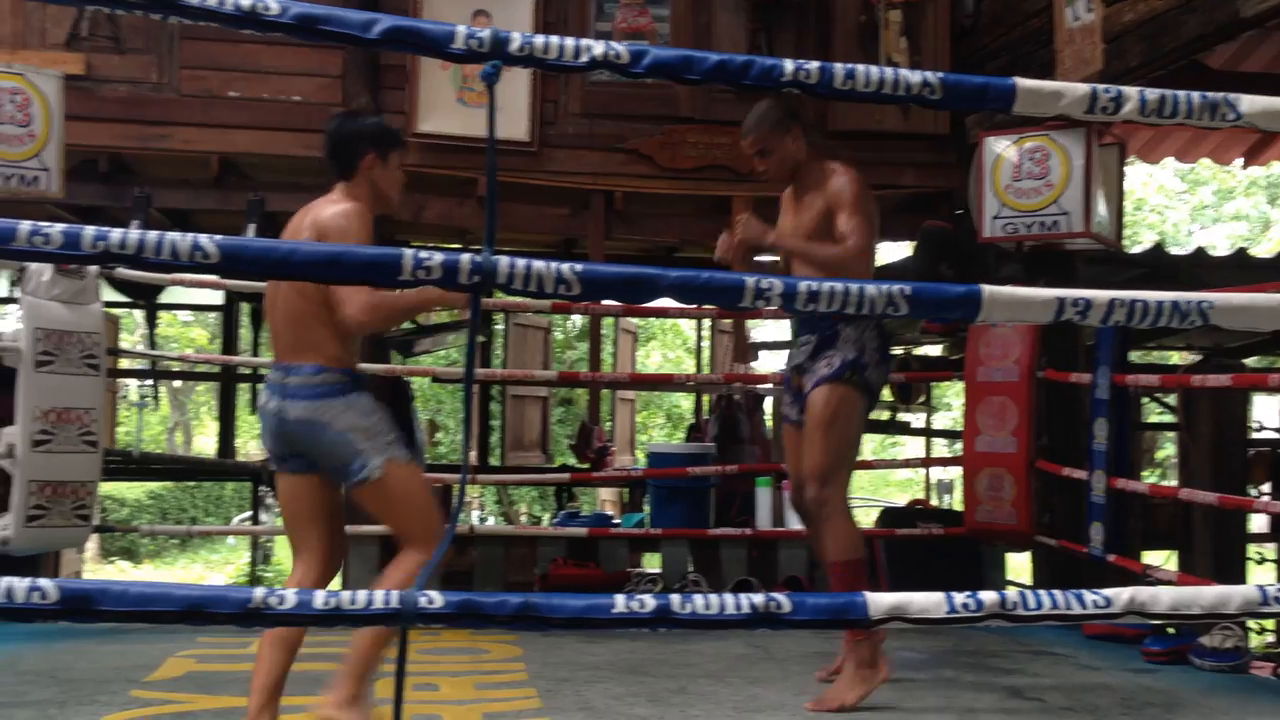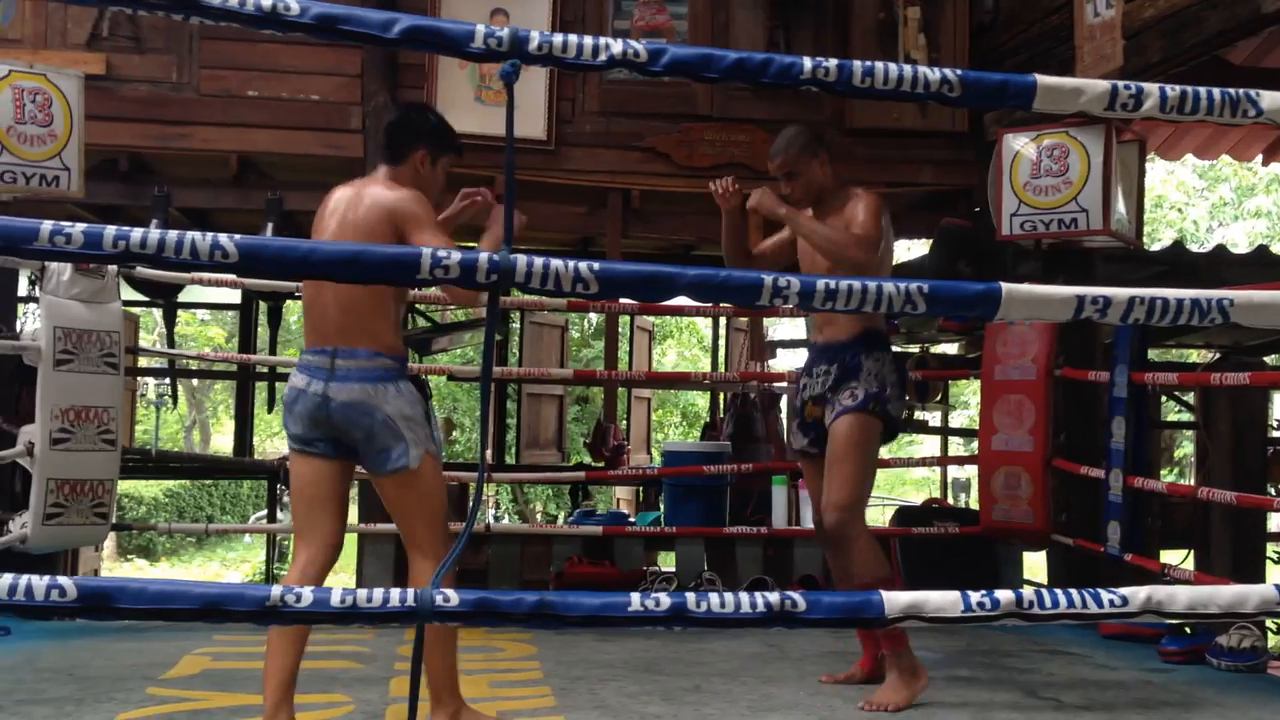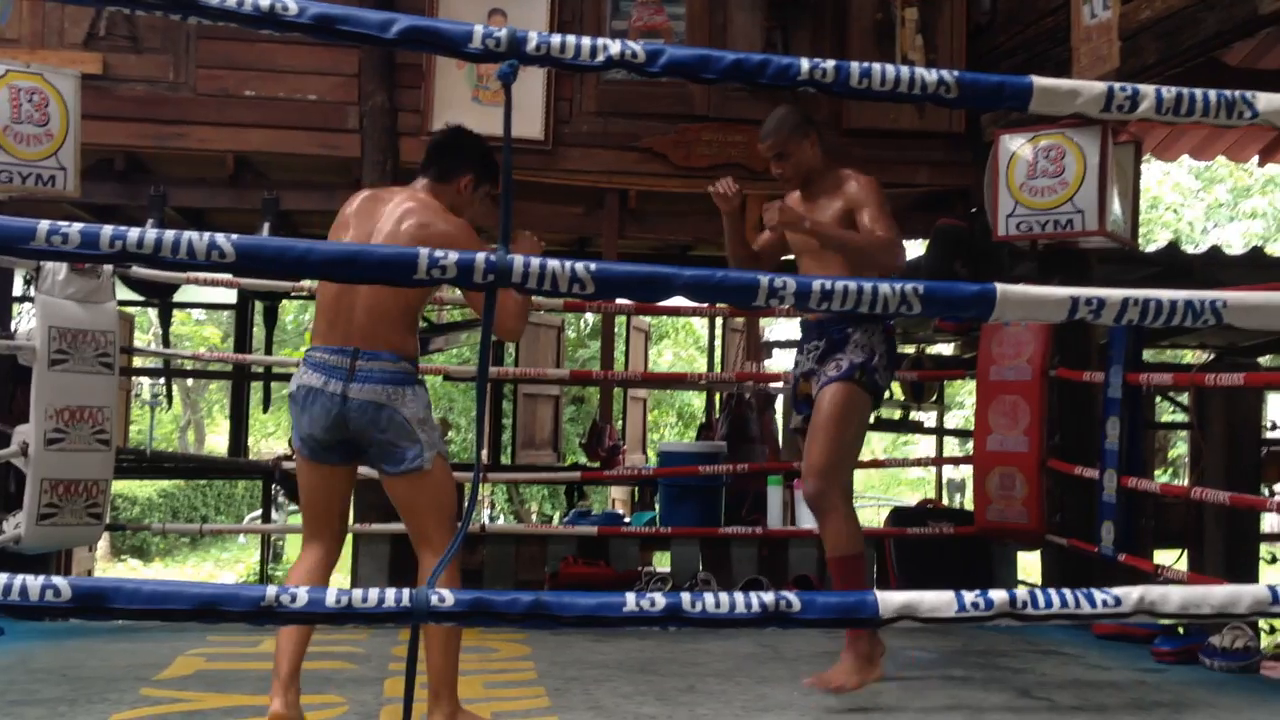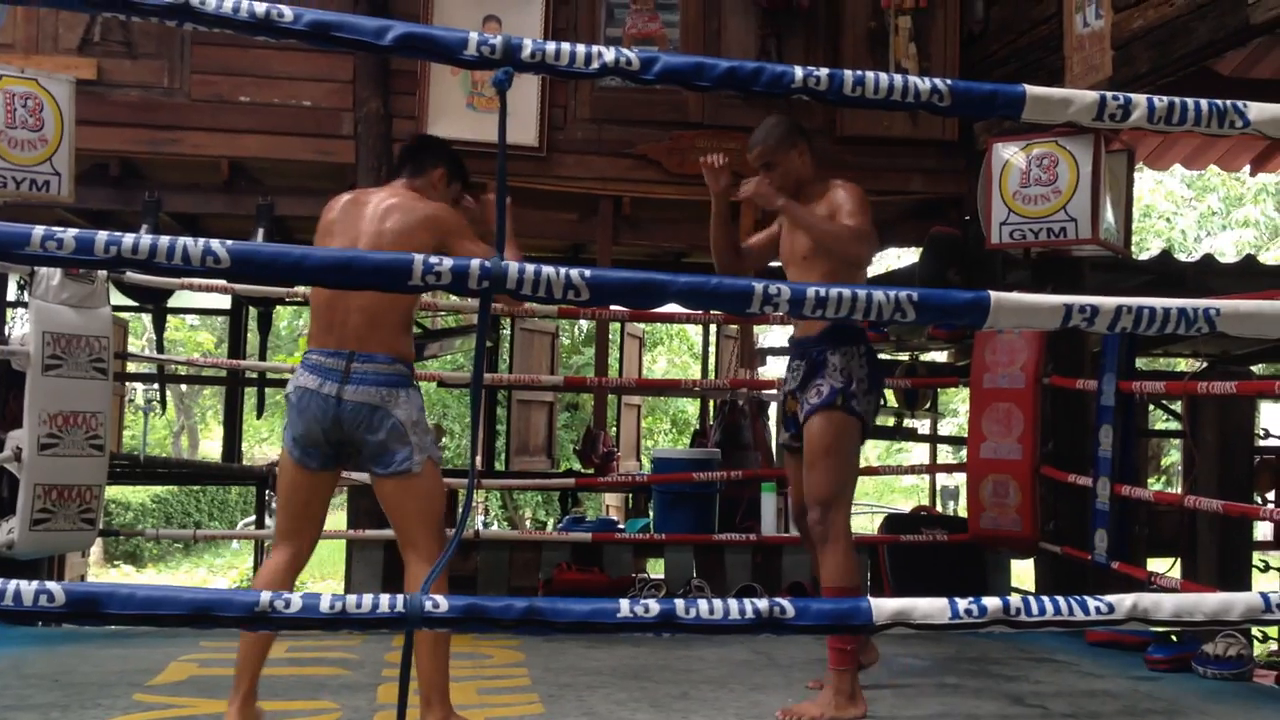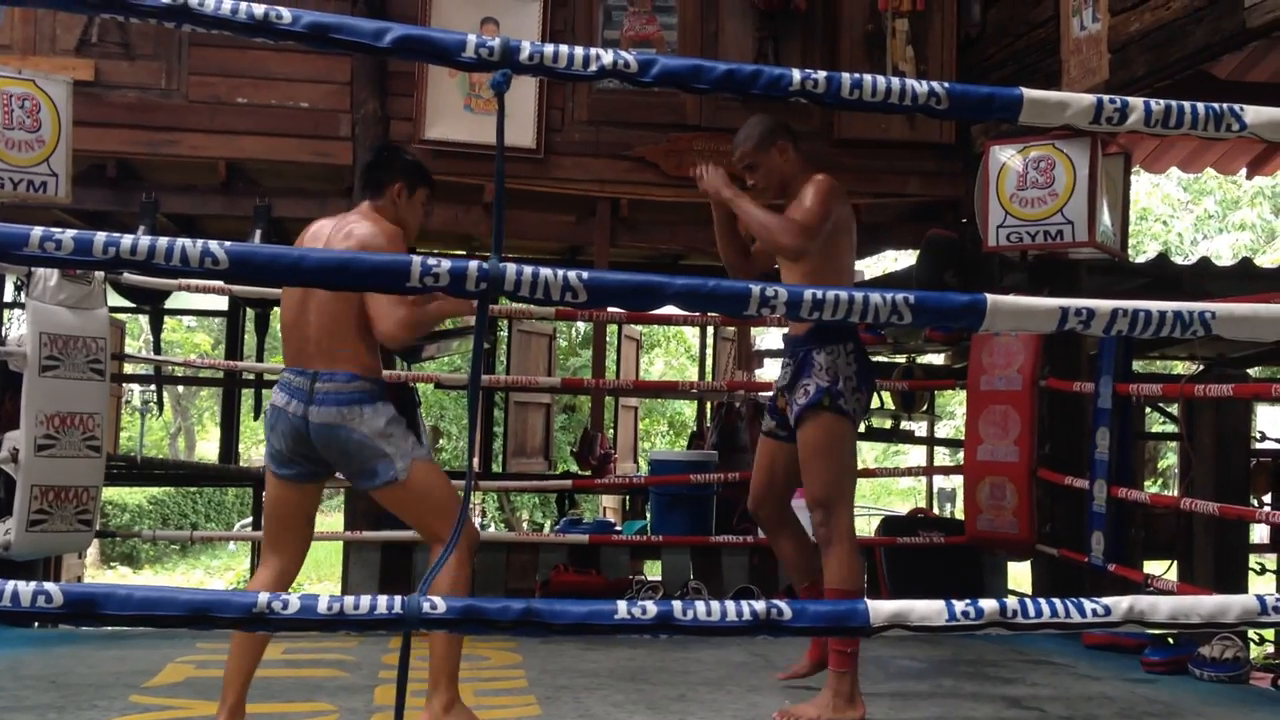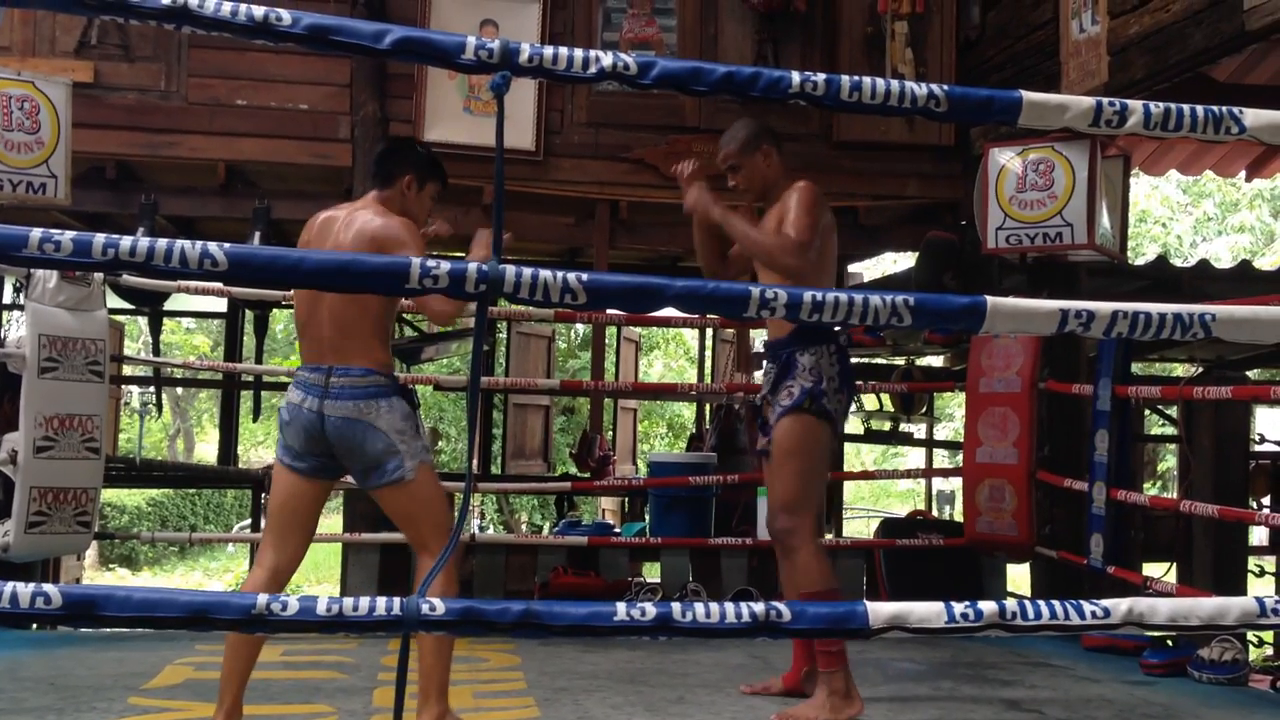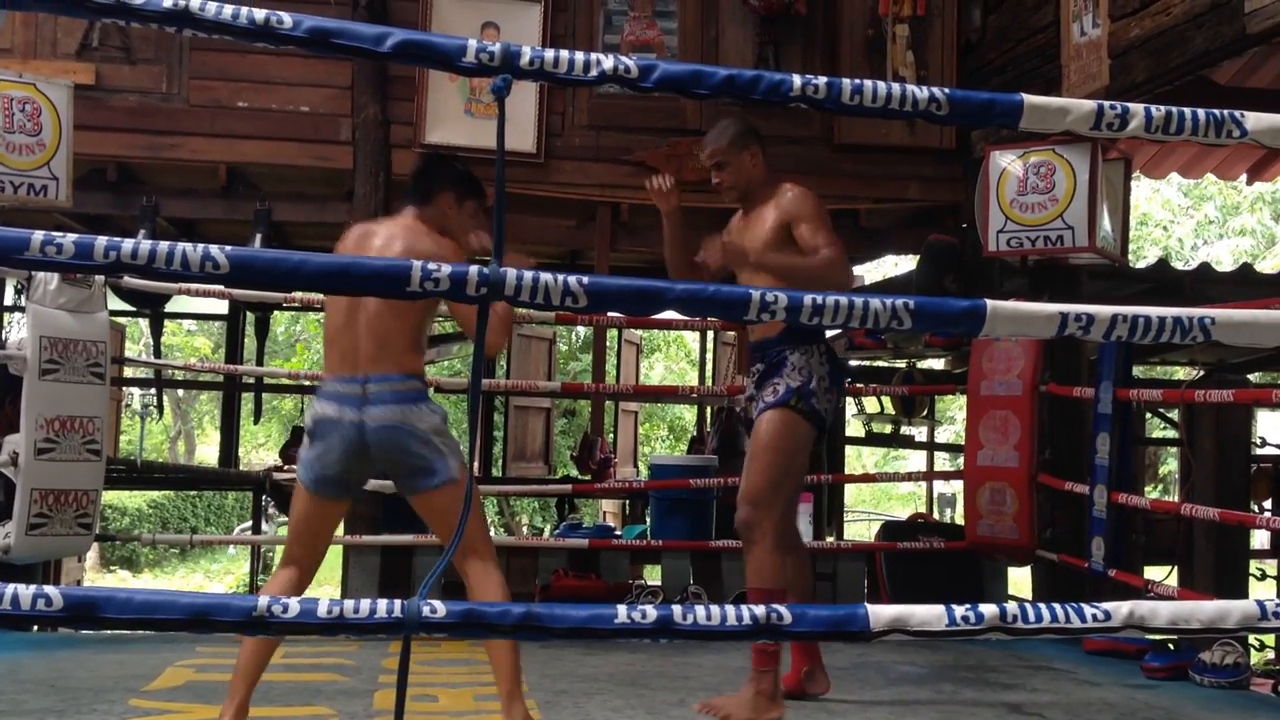
dt=0.2s
person 1, frame 1
left shoulder: (843, 184)
right shoulder: (790, 196)
left elbow: (859, 264)
right elbow: (786, 275)
left wrist: (774, 239)
right wrist: (742, 256)
left hip: (847, 340)
right hip: (807, 344)
left knee: (822, 492)
right knee: (806, 497)
left ankle: (866, 653)
right ankle: (859, 637)
person 1, frame 2
left shoulder: (864, 208)
right shoulder: (804, 221)
left elbow: (862, 258)
right elbow: (744, 270)
left wrist: (784, 214)
right wrist: (733, 214)
left hip: (862, 370)
right hip: (817, 372)
left knee: (842, 518)
right knee: (831, 526)
left ankle: (903, 663)
right ankle: (872, 655)
person 1, frame 3
left shoulder: (858, 189)
right shoulder: (796, 203)
left elbow: (891, 257)
right elbow: (746, 270)
left wrist: (805, 226)
right wrist: (731, 216)
left hip: (855, 342)
right hip: (811, 348)
left knee: (821, 485)
right knee: (826, 496)
left ankle: (860, 647)
right ankle: (864, 638)
person 1, frame 4
left shoulder: (842, 197)
right shoulder: (789, 219)
left elbow: (861, 249)
right elbow: (731, 267)
left wrist: (783, 204)
right wrist: (720, 199)
left hip: (839, 362)
right hip: (802, 364)
left knee: (826, 519)
right knee: (808, 518)
right ankle: (856, 641)
person 1, frame 5
left shoulder: (823, 192)
right shoulder: (792, 207)
left elbow: (795, 242)
right elbow: (745, 270)
left wrist: (732, 195)
right wrist: (720, 205)
left hip: (829, 360)
right hip: (800, 362)
left knee: (830, 520)
right knee: (765, 504)
right ankle: (826, 636)
person 1, frame 6
left shoulder: (804, 197)
right shoulder: (772, 212)
left elbow: (792, 263)
right elbow: (719, 271)
left wrist: (716, 211)
right wrist: (701, 206)
left hip: (810, 364)
right hip: (783, 367)
left knee: (793, 523)
right knee: (784, 526)
right ankle: (805, 667)
person 1, frame 7
left shoulder: (794, 201)
right shoulder: (741, 223)
left elbow: (838, 273)
right elbow: (683, 277)
left wrist: (748, 259)
right wrist: (671, 217)
left hip: (800, 365)
right hip: (765, 369)
left knee: (754, 518)
right knee: (777, 523)
right ankle: (807, 666)
person 2, frame 1
left shoulder: (307, 217)
right shoulder: (347, 214)
right elbow: (358, 312)
left wrist: (406, 299)
right wrist: (433, 296)
left hip: (283, 397)
right hip: (329, 399)
left knee: (313, 566)
right knee: (424, 538)
person 2, frame 2
left shoulder: (338, 198)
right shoulder: (405, 203)
right elbow: (464, 289)
left wrist: (446, 220)
right wrist: (497, 228)
left hip: (311, 382)
right hip: (375, 385)
left knee: (312, 555)
right knee: (428, 551)
person 2, frame 3
left shoulder: (357, 203)
right shoulder: (447, 229)
right elbow: (508, 327)
right wrist: (521, 260)
left hip: (317, 381)
right hip: (386, 388)
left knee: (318, 547)
right knee: (438, 550)
person 2, frame 4
left shoulder: (338, 206)
right shoulder: (434, 218)
right elbow: (511, 289)
right wrist: (494, 225)
left hip: (314, 383)
right hip: (382, 392)
left knee: (288, 549)
right knee: (425, 556)
person 2, frame 5
left shoulder: (314, 232)
right shoulder: (382, 235)
right elbow: (392, 331)
left wrist: (417, 293)
right wrist: (445, 306)
left hip: (291, 402)
right hip: (353, 408)
left knee: (277, 563)
right knee: (456, 538)
person 2, frame 6
left shoulder: (317, 223)
right shoulder: (394, 228)
right elbow: (444, 309)
right wrist: (482, 250)
left hip: (305, 399)
right hip: (369, 402)
left knee: (272, 564)
right knee: (438, 552)
person 2, frame 7
left shoulder: (353, 236)
right shoulder: (439, 249)
right elbow: (489, 343)
left hip: (334, 411)
right hip: (403, 412)
left knee: (294, 568)
right knee: (478, 559)
